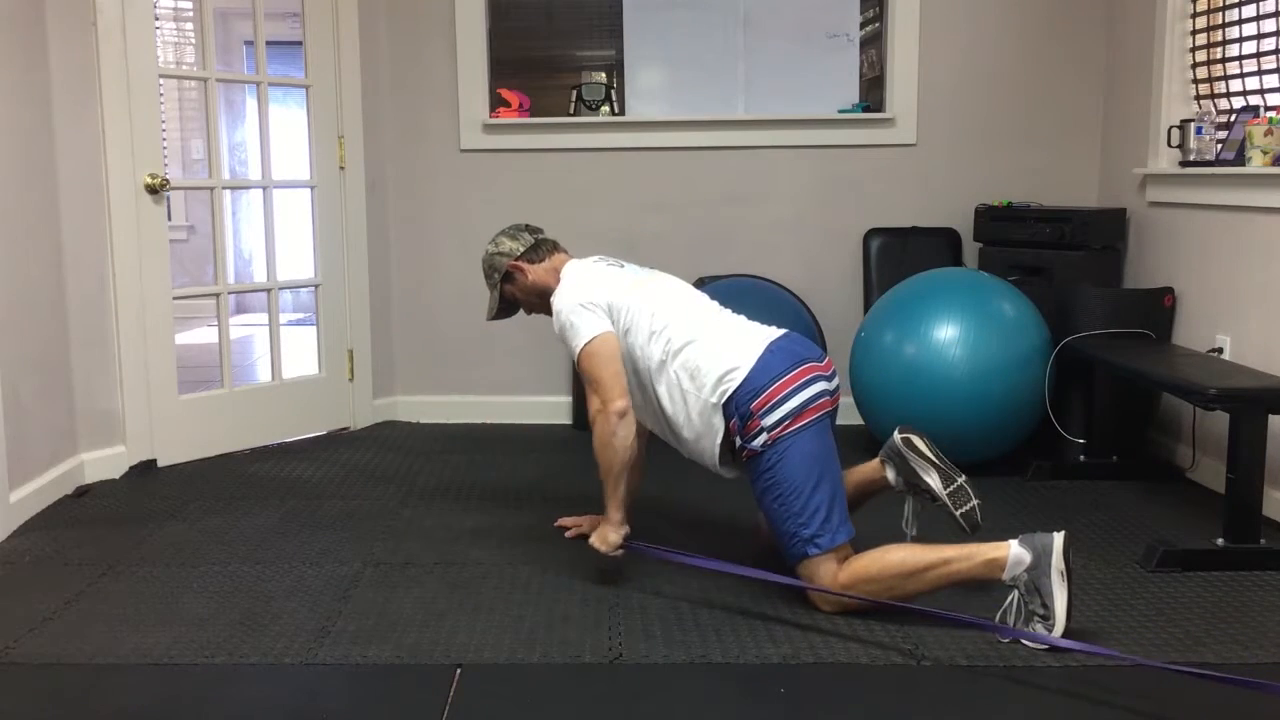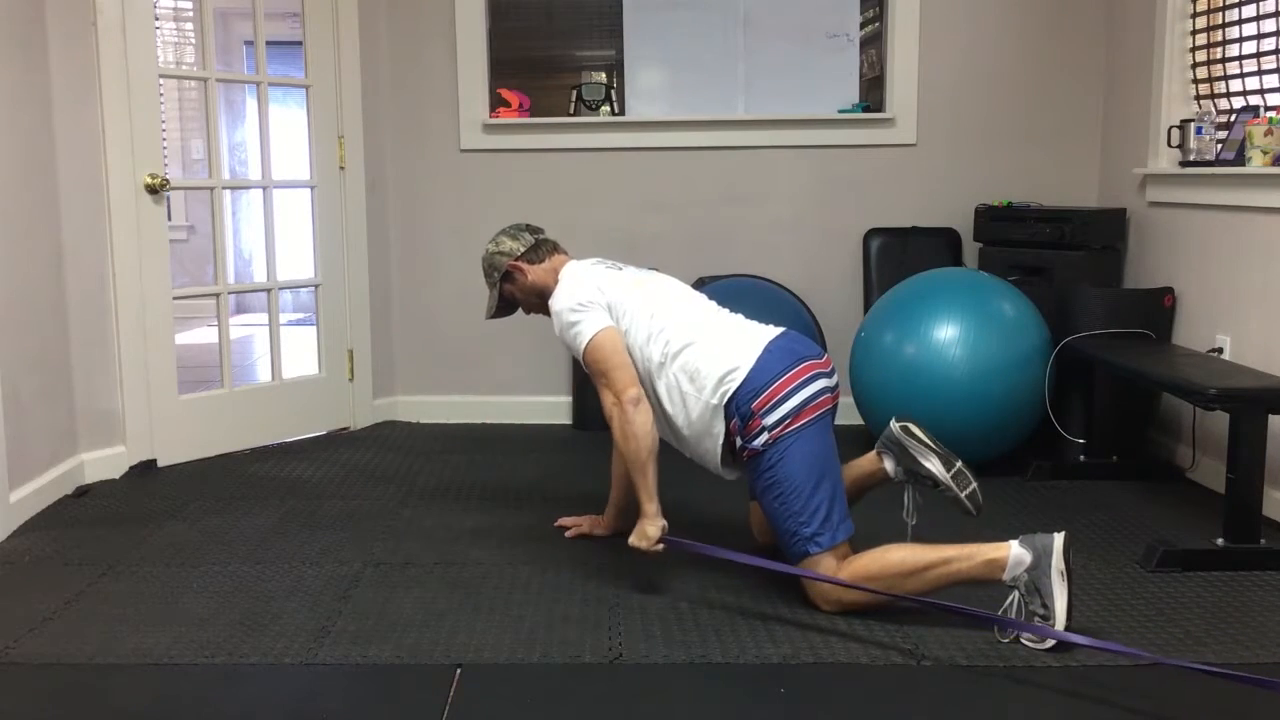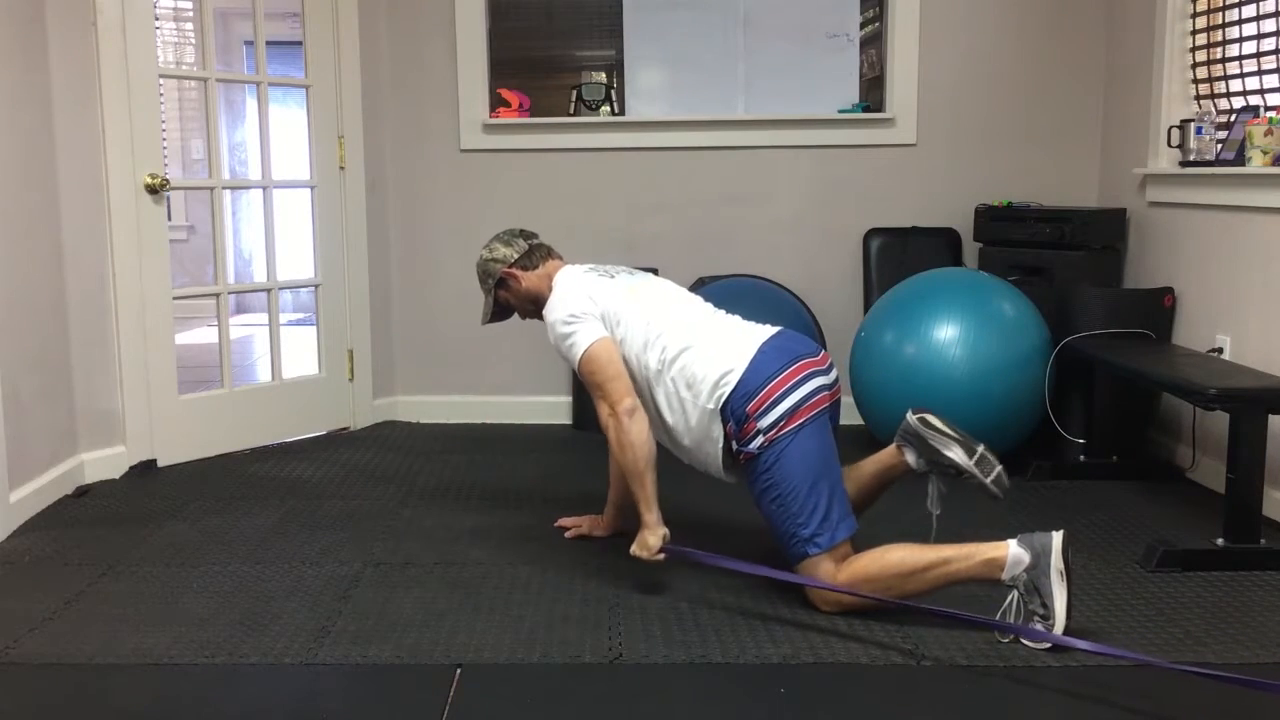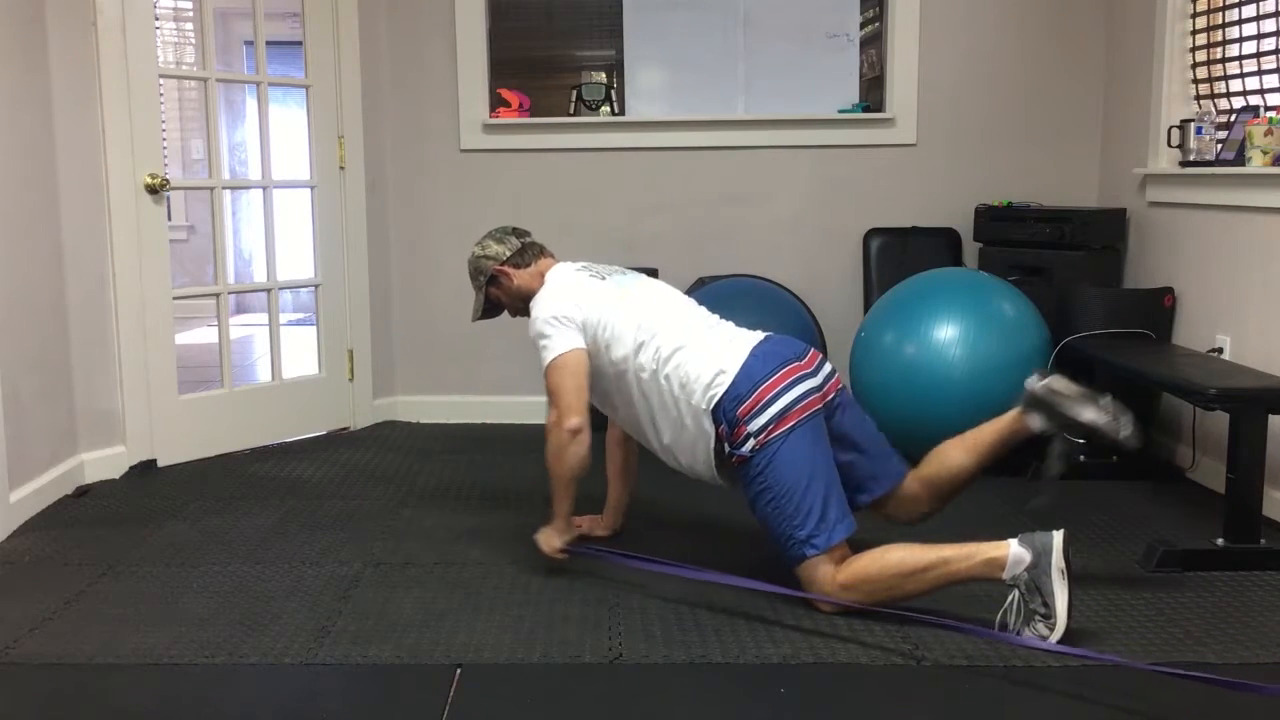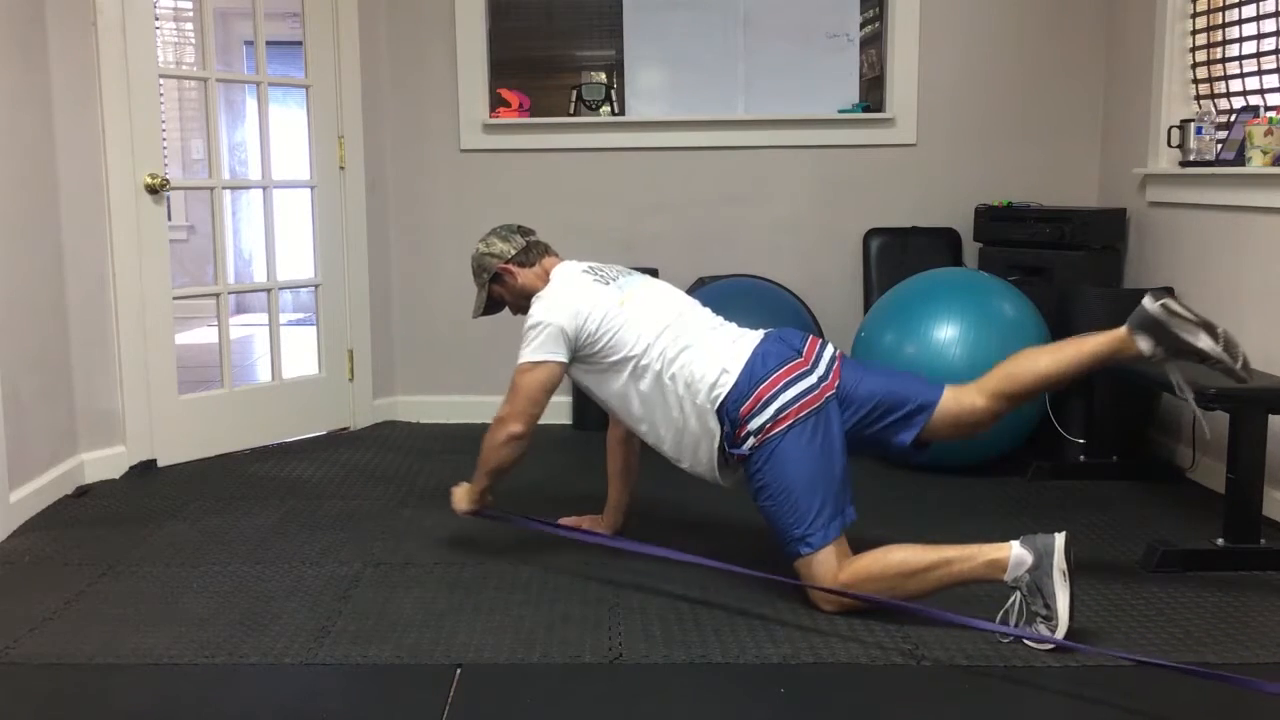
dt=0.3s
person 1, frame 1
left shoulder: (572, 298)
right shoulder: (607, 278)
left elbow: (614, 412)
right elbow: (637, 411)
left wrist: (615, 519)
right wrist: (605, 516)
left hip: (767, 404)
right hip: (795, 369)
left knee: (831, 584)
right knee: (784, 527)
left ankle: (1018, 556)
right ankle: (890, 467)
person 1, frame 2
left shoulder: (571, 297)
right shoulder: (607, 280)
left elbow: (628, 404)
right elbow: (633, 405)
left wrist: (649, 512)
right wrist: (610, 518)
left hip: (767, 402)
right hip: (794, 365)
left knee: (832, 582)
right knee: (770, 530)
left ankle: (1018, 558)
right ankle: (888, 459)
person 1, frame 3
left shoulder: (565, 308)
right shoulder: (605, 283)
left elbow: (624, 415)
right elbow: (631, 412)
left wrist: (651, 522)
right wrist: (609, 518)
left hip: (767, 406)
right hip: (797, 365)
left knee: (833, 582)
right knee: (822, 522)
left ankle: (1015, 555)
right ankle: (911, 449)
person 1, frame 4
left shoulder: (551, 306)
right shoulder: (598, 280)
left elbow: (571, 427)
right elbow: (625, 413)
left wrist: (560, 524)
right wrist: (608, 518)
left hip: (760, 410)
right hip: (794, 366)
left knee: (835, 583)
right knee: (913, 497)
left ankle: (1010, 556)
right ankle: (1032, 412)
person 1, frame 5
left shoulder: (553, 310)
right shoulder: (604, 281)
left elbow: (514, 426)
right elbow: (626, 413)
left wrist: (476, 491)
right wrist: (612, 517)
left hip: (767, 412)
right hip: (797, 365)
left knee: (834, 582)
right knee: (980, 405)
left ankle: (1014, 558)
right ankle: (1141, 333)
